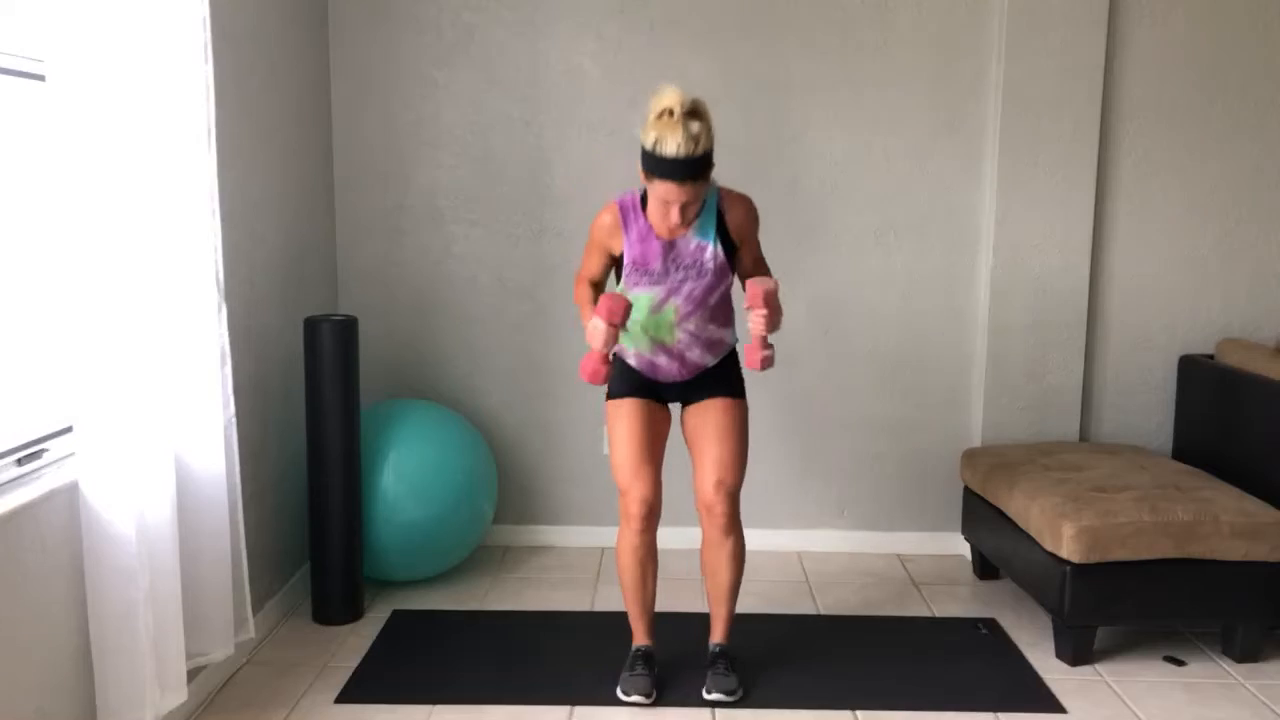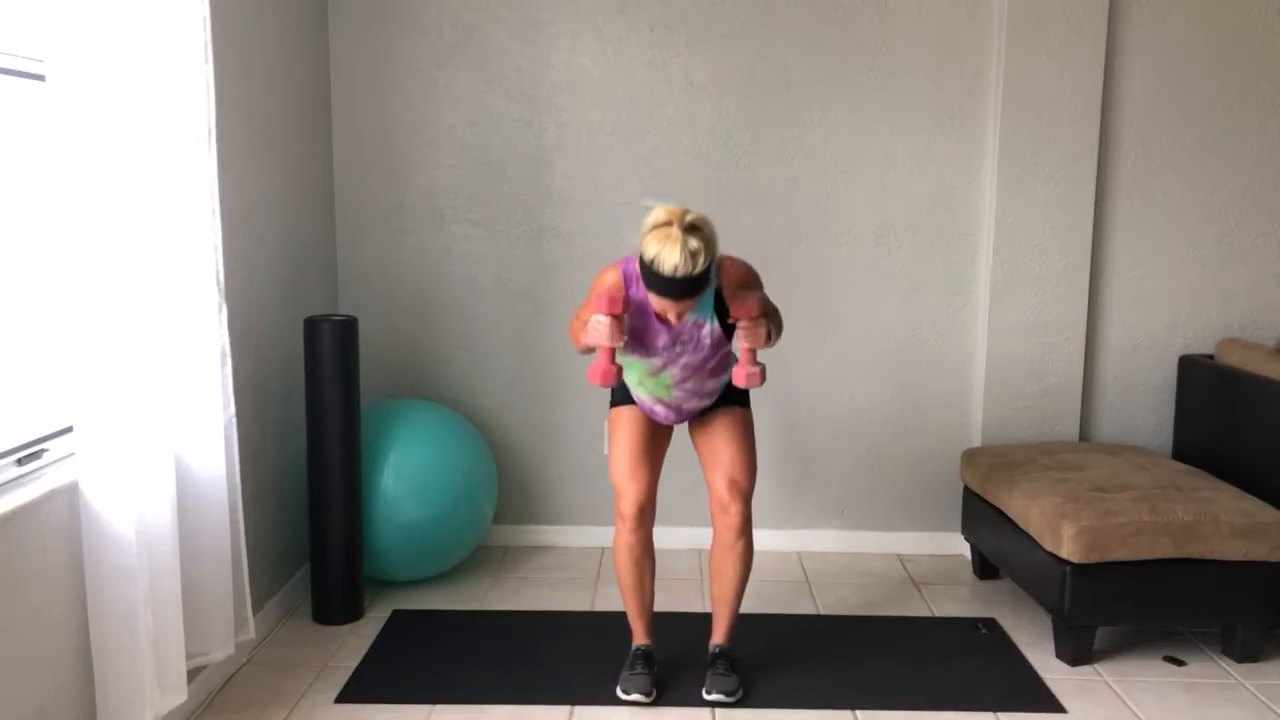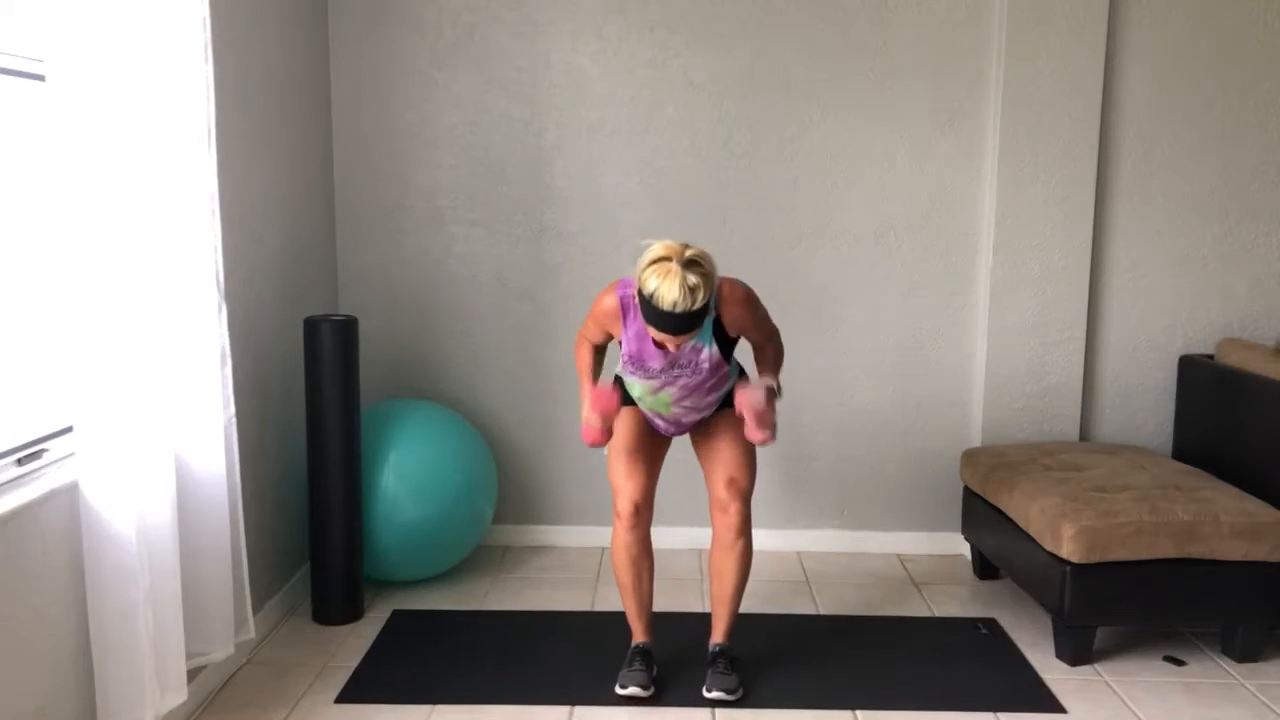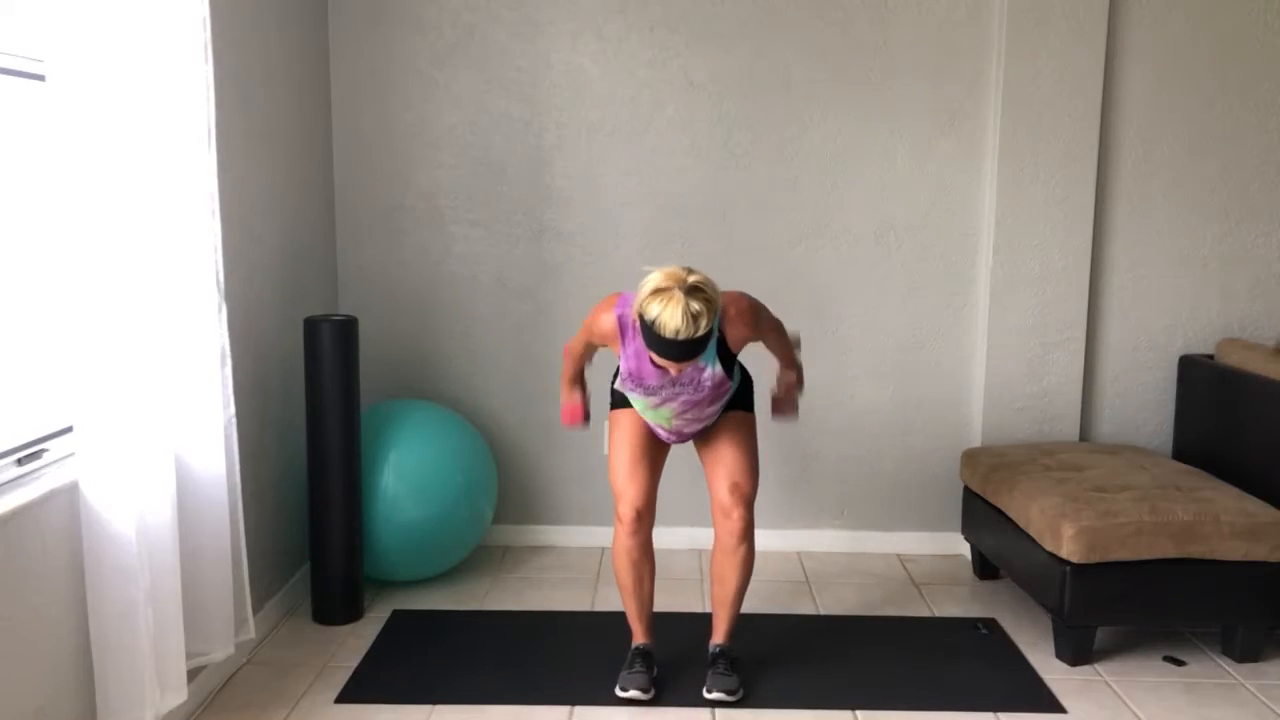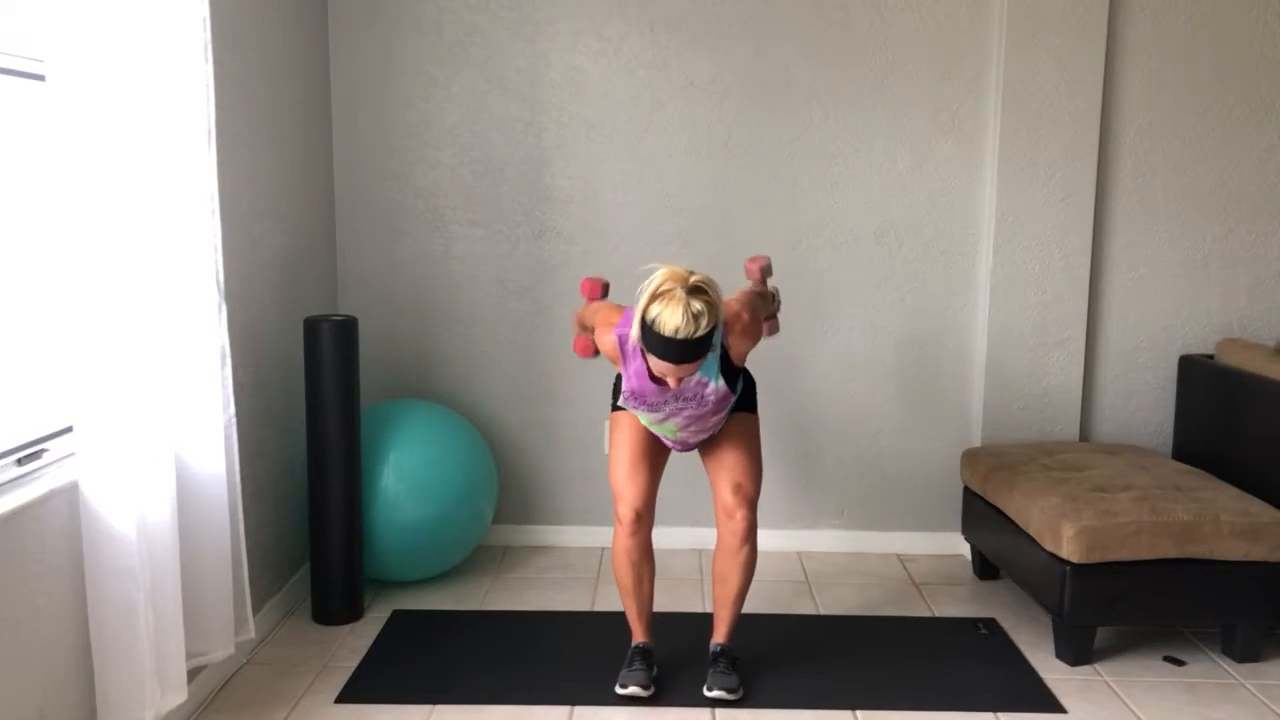
dt=0.3s
person 1, frame 1
left shoulder: (735, 211)
right shoulder: (614, 220)
left elbow: (755, 271)
right elbow: (586, 279)
left wrist: (766, 304)
right wrist: (590, 317)
left hip: (713, 374)
right hip: (636, 373)
left knee: (720, 506)
right knee: (639, 509)
left ankle: (719, 646)
right ankle: (641, 647)
person 1, frame 2
left shoulder: (736, 278)
right shoulder: (615, 282)
left elbow: (772, 317)
right elbow: (578, 329)
left wrist: (764, 333)
right wrist: (594, 334)
left hip: (717, 396)
right hip: (640, 394)
left knee: (733, 506)
right knee: (633, 509)
left ankle: (720, 648)
right ankle: (641, 647)
person 1, frame 3
left shoulder: (734, 300)
right shoulder: (614, 303)
left elbow: (768, 340)
right elbow: (589, 343)
left wrist: (768, 390)
right wrist: (588, 392)
left hip: (719, 402)
right hip: (640, 401)
left knee: (733, 509)
right knee: (630, 510)
left ankle: (720, 647)
right ankle: (640, 646)
person 1, frame 4
left shoulder: (737, 315)
right shoulder: (613, 318)
left elbow: (774, 333)
right elbow: (580, 344)
left wrist: (790, 374)
right wrist: (571, 386)
left hip: (724, 404)
right hip: (639, 405)
left knee: (735, 514)
right knee: (631, 514)
left ankle: (720, 647)
right ankle: (641, 647)
person 1, frame 5
left shoulder: (737, 327)
right shoulder: (615, 333)
left elbow: (762, 299)
right elbow: (586, 313)
left wrist: (766, 295)
right wrist: (581, 329)
left hip: (726, 408)
right hip: (641, 410)
left knee: (738, 516)
right knee: (631, 516)
left ankle: (721, 647)
right ankle: (641, 646)
